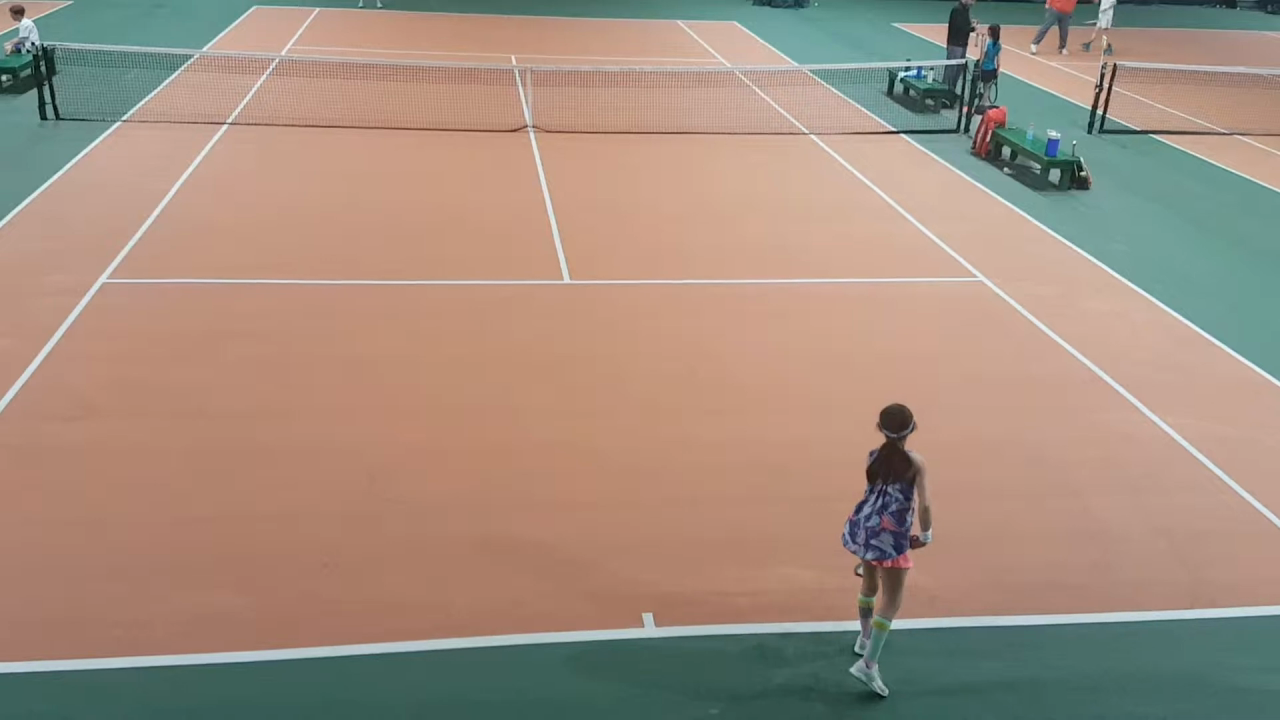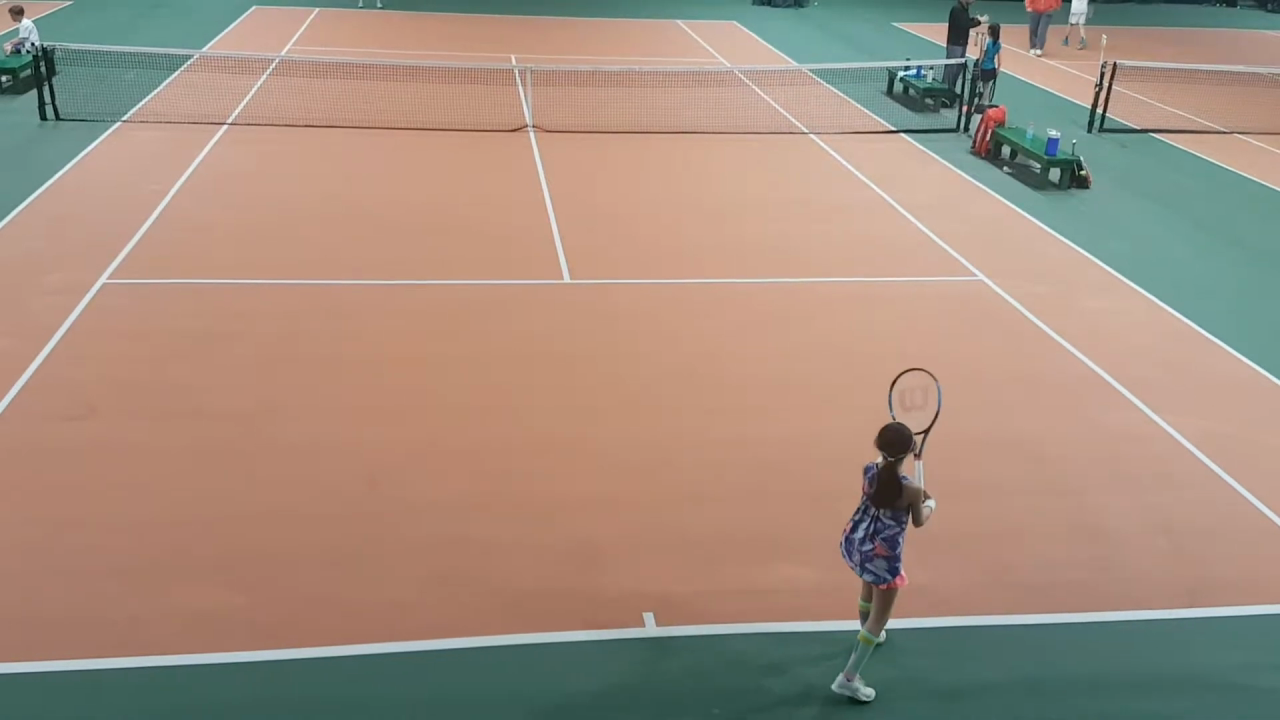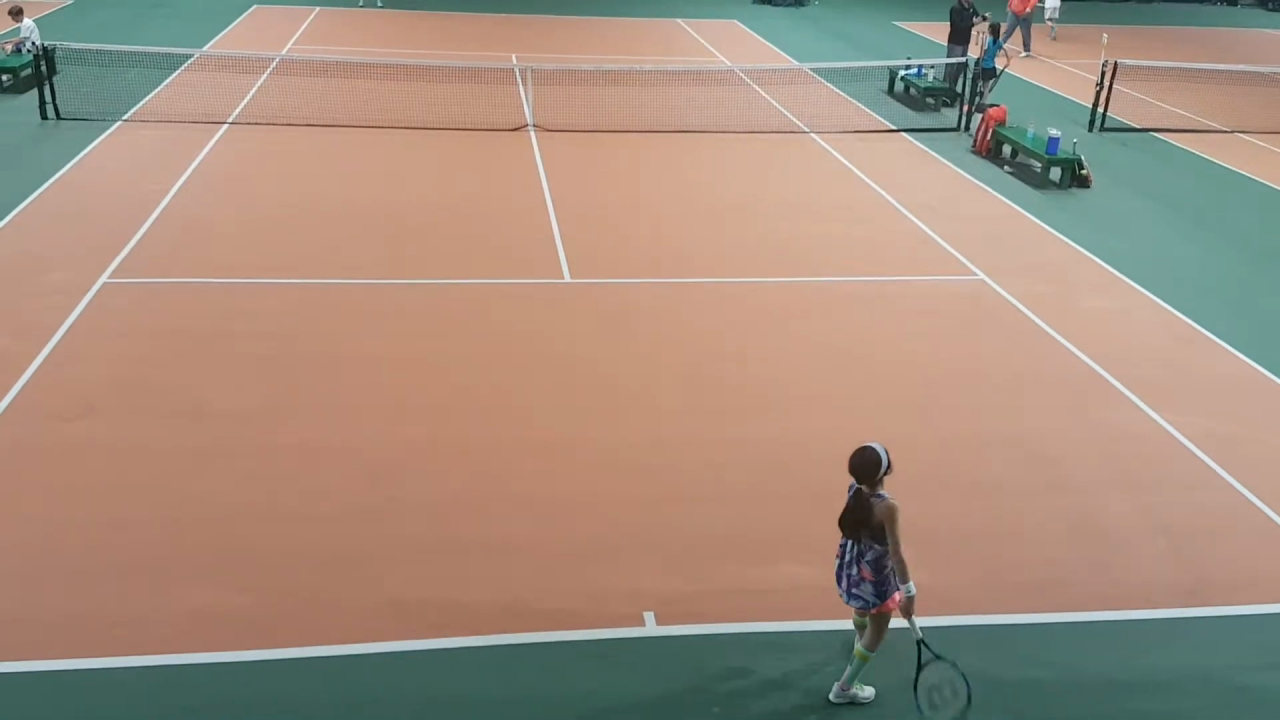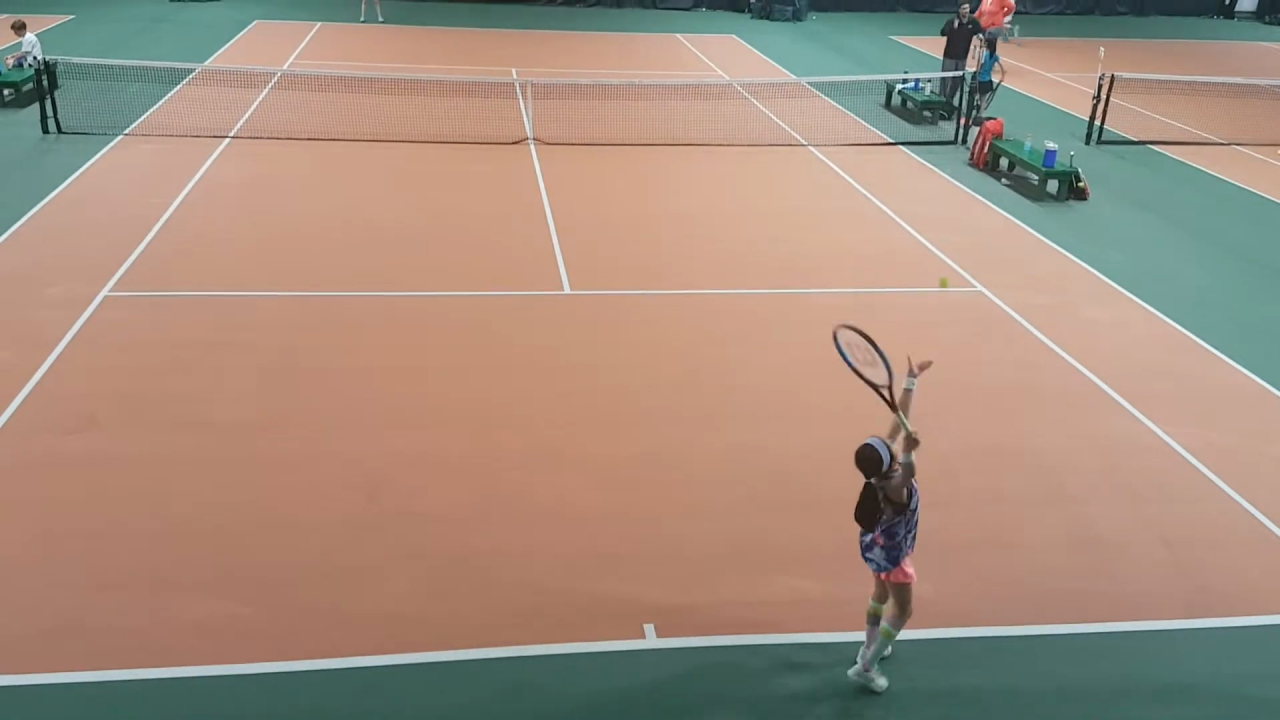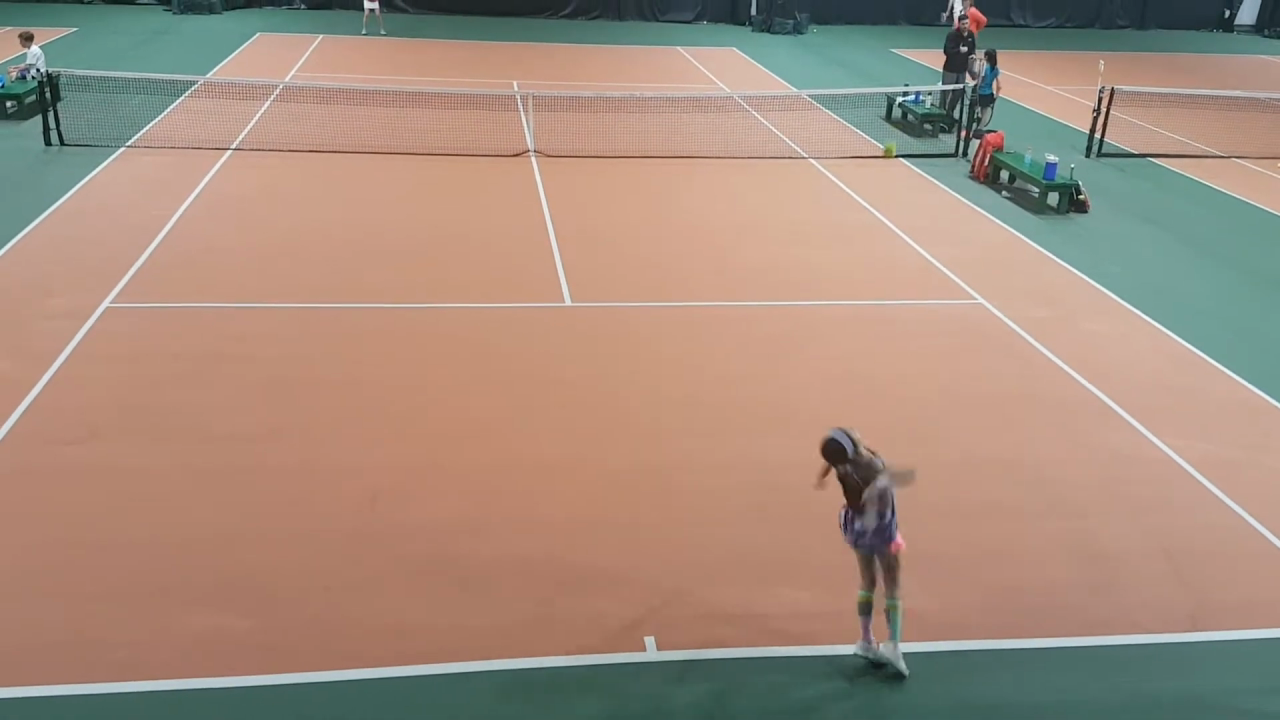
dt=0.7s
person 1, frame 1
left shoulder: (873, 457)
right shoulder: (915, 462)
right elbow: (923, 504)
right wrist: (925, 535)
left hip: (861, 526)
right hip: (888, 534)
left knee: (870, 584)
right knee: (891, 600)
left ankle: (866, 636)
right ankle: (868, 662)
person 1, frame 2
left shoulder: (868, 471)
right shoulder: (912, 490)
right elbow: (918, 522)
right wrist: (930, 503)
left hip: (855, 542)
right hip: (883, 554)
left knee: (869, 589)
right knee: (879, 616)
left ankle: (869, 634)
right ankle: (848, 679)
person 1, frame 3
left shoulder: (854, 491)
right shoulder: (887, 507)
right elbow: (895, 553)
right wrist: (908, 591)
left hip: (849, 569)
right hip: (874, 578)
left knee: (862, 607)
right knee: (877, 633)
left ankle: (861, 639)
right ankle: (845, 688)
person 1, frame 4
left shoulder: (882, 473)
right shoulder: (894, 487)
left elbow: (899, 420)
right elbow: (909, 473)
left wrist: (910, 382)
right wrist: (908, 453)
left hip: (879, 545)
right hip: (891, 553)
left knee: (881, 595)
right knee: (902, 610)
left ankle: (869, 649)
right ankle: (865, 668)
person 1, frame 5
left shoulder: (842, 464)
right shoulder: (867, 464)
left wrist: (823, 475)
left hip: (858, 529)
right hip: (878, 534)
left knee: (868, 583)
right knee: (893, 589)
left ankle: (866, 642)
right ankle: (893, 649)
